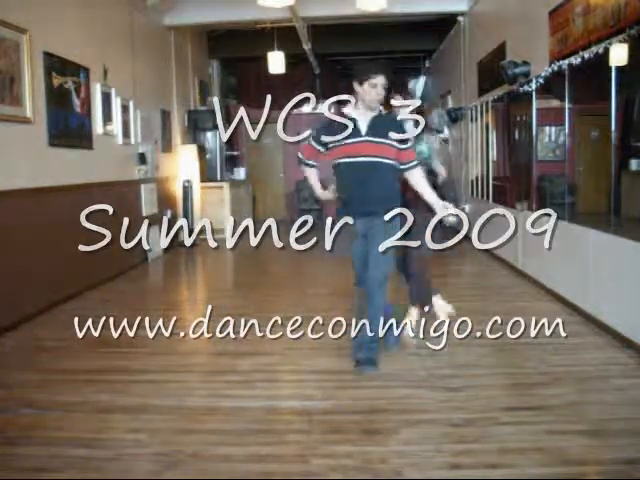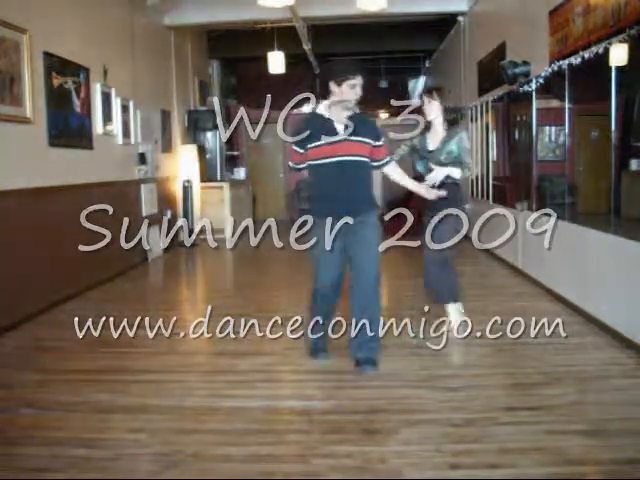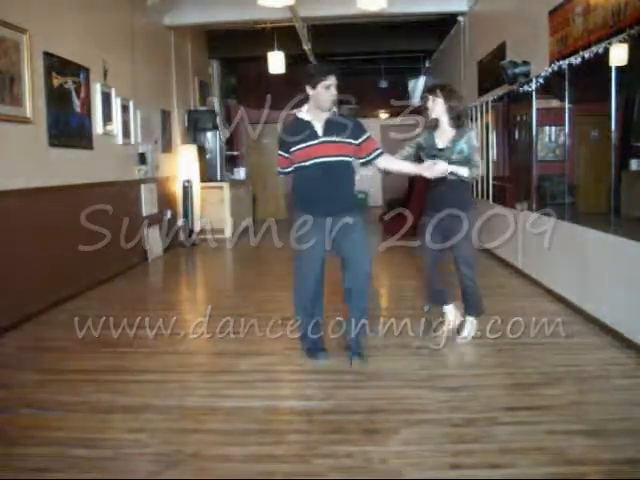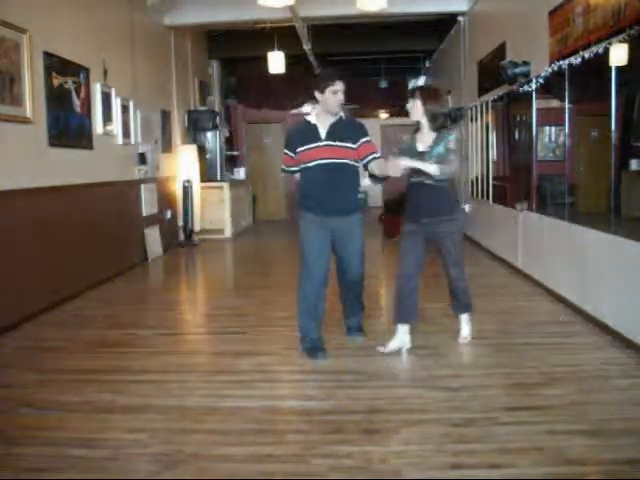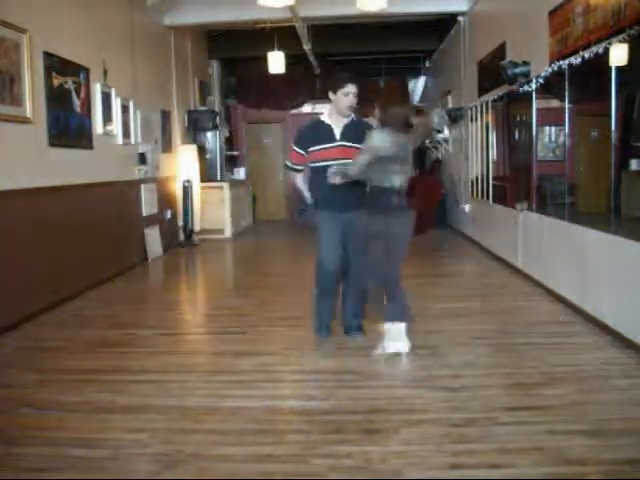
dt=0.3s
person 1, frame 1
left shoulder: (394, 127)
right shoulder: (332, 126)
left elbow: (411, 169)
right elbow: (307, 159)
left wrist: (436, 202)
right wrist: (320, 191)
left hip: (385, 217)
right hip: (351, 216)
left knee: (376, 281)
right knee: (363, 280)
left ankle: (367, 348)
right ankle: (380, 330)
person 1, frame 2
left shoulder: (367, 127)
right shoulder: (308, 126)
left elbow: (386, 164)
right elbow: (298, 167)
left wrist: (418, 187)
right wrist: (328, 182)
left hip: (364, 217)
right hip: (325, 218)
left knee: (367, 281)
right knee: (325, 282)
left ankle: (365, 350)
right ankle: (317, 337)
person 1, frame 3
left shoulder: (351, 126)
right shoulder: (291, 129)
left elbow: (378, 158)
right elbow: (286, 172)
left wrist: (419, 169)
right wrist: (312, 184)
left hip: (348, 215)
right hip: (310, 218)
left knee: (359, 274)
right knee: (309, 279)
left ankle: (356, 339)
right ankle: (311, 339)
person 1, frame 4
left shoulder: (355, 129)
right shoulder: (297, 133)
left elbow: (372, 162)
right elbow: (293, 173)
right wrist: (316, 190)
left hip: (349, 214)
right hip: (313, 216)
left knee: (353, 272)
right knee: (313, 275)
left ankle: (353, 321)
right ankle: (310, 338)
person 1, frame 5
left shoulder: (363, 129)
right shoulder: (309, 132)
right elbow: (295, 170)
right wrist: (311, 197)
left hip: (357, 210)
right hip: (326, 211)
left knee: (356, 267)
right knee: (329, 266)
left ankle: (353, 321)
right ankle: (323, 322)
person 2, frame 1
left shoulder: (424, 137)
left elbow: (439, 177)
left wrist: (439, 171)
left hip: (422, 205)
right hip: (401, 203)
left knee: (413, 259)
right knee: (405, 261)
left ankle: (414, 313)
right ankle: (438, 303)
person 2, frame 2
left shoulder: (458, 135)
right shoulder: (419, 138)
left elbow: (468, 170)
right elbow: (394, 158)
left wrist: (445, 171)
left hip: (451, 207)
right hip: (430, 207)
left knee: (433, 261)
right knee: (440, 262)
left ankle: (453, 309)
right ankle: (453, 309)
person 2, frame 3
left shoulder: (467, 134)
right shoulder: (425, 136)
left elbow: (476, 170)
right elbow: (398, 160)
left wrist: (449, 166)
left hip: (459, 209)
right hip: (433, 209)
left knee: (465, 268)
right knee: (429, 267)
left ankle: (470, 319)
right ankle: (450, 313)
person 2, frame 4
left shoulder: (448, 137)
right shoulder: (411, 140)
left elbow: (450, 171)
right elbow: (397, 168)
left wrist: (418, 164)
left hip: (444, 218)
right hip: (414, 219)
left knee: (454, 271)
right knee: (406, 275)
left ankle: (464, 321)
right ankle: (402, 335)
person 2, frame 5
left shoulder: (380, 135)
right shoulder: (406, 137)
left elbow: (357, 168)
left wrist: (336, 173)
left hip: (385, 215)
right hip: (400, 212)
left knee: (380, 275)
right knee: (388, 275)
left ankle: (395, 336)
right ankle: (398, 334)
